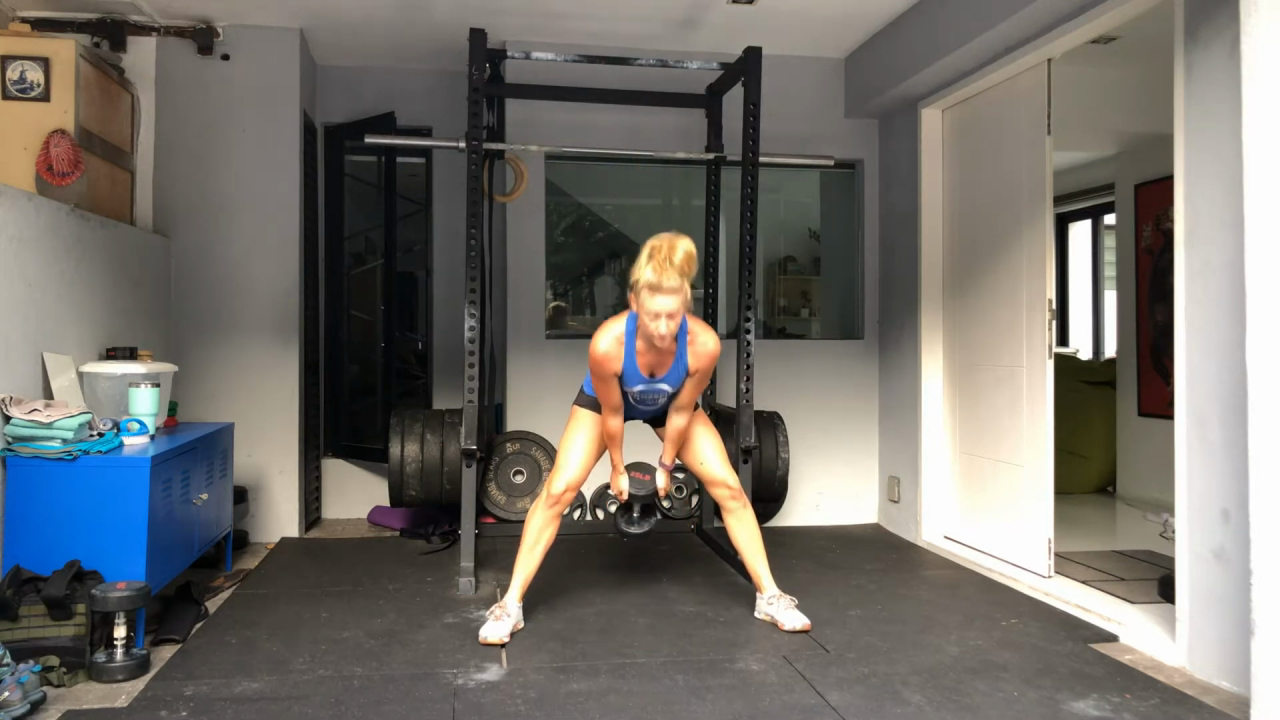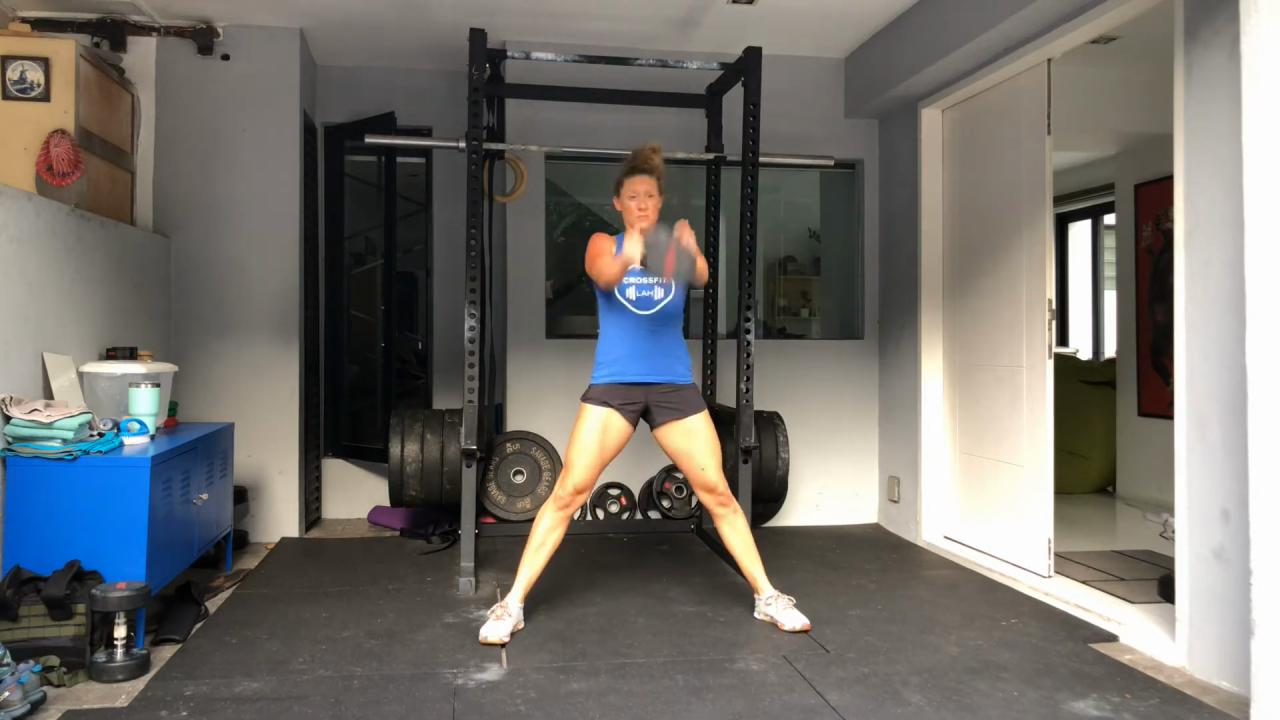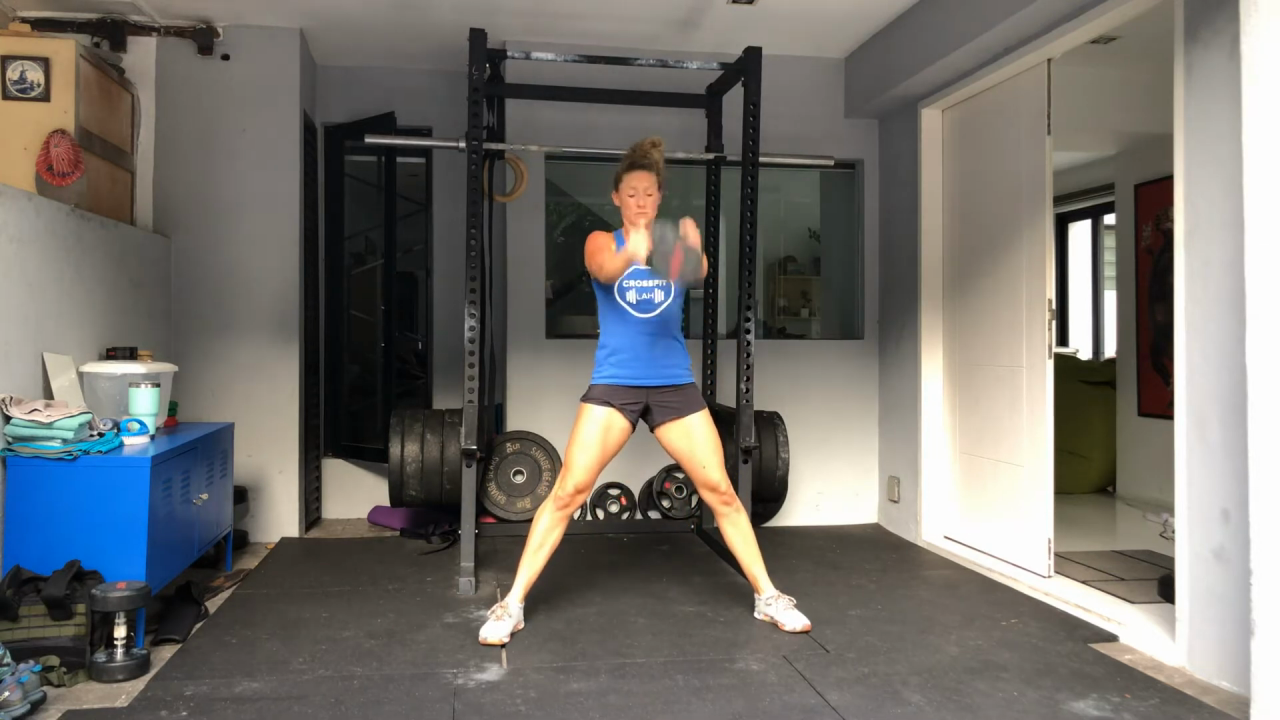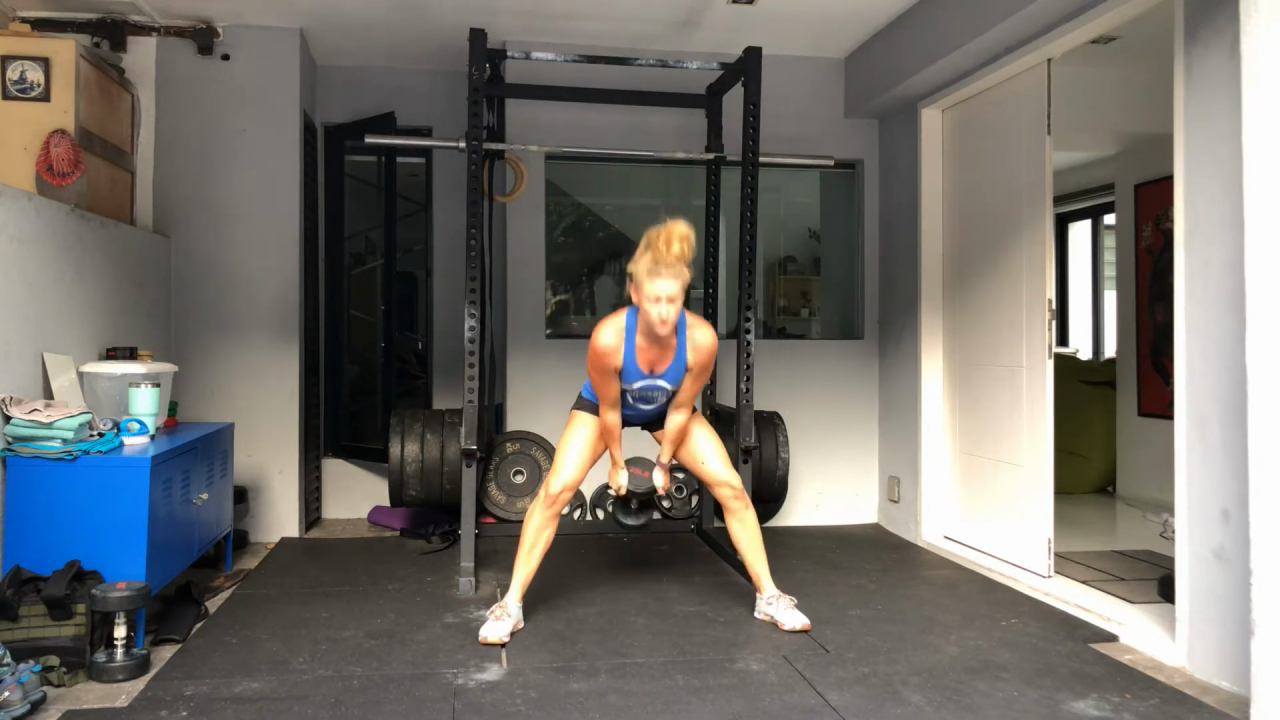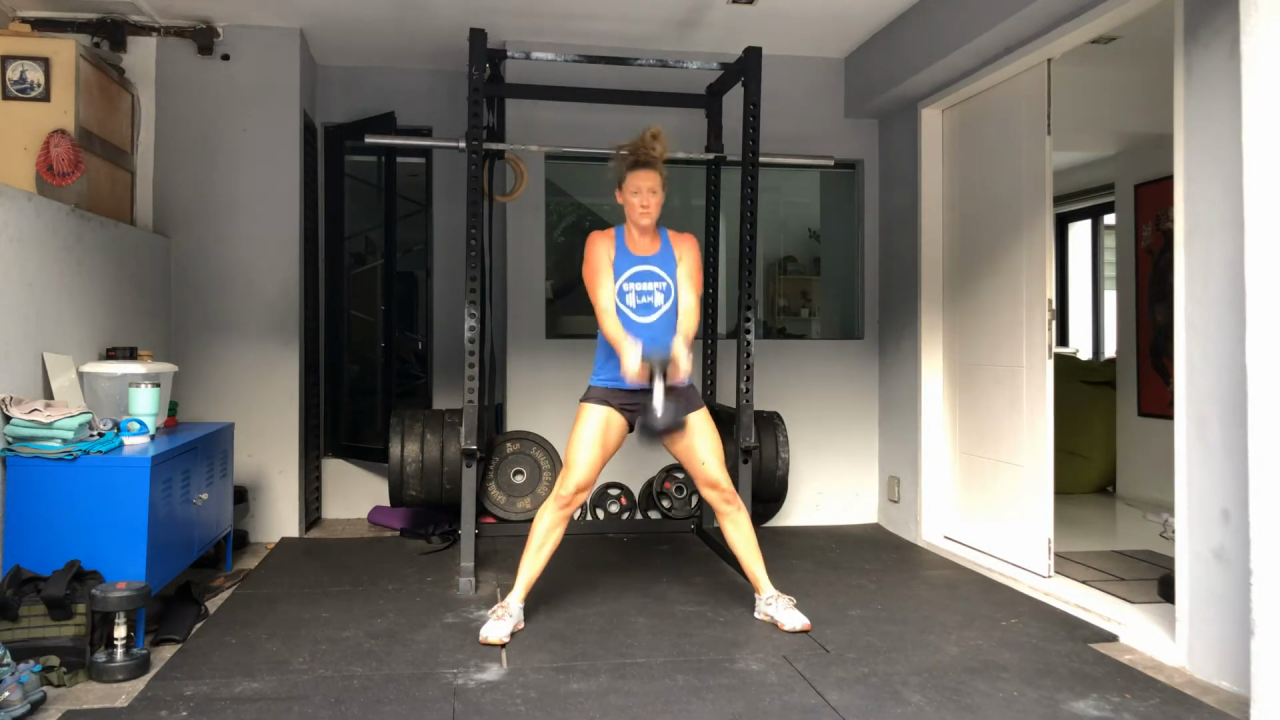
dt=0.5s
person 1, frame 1
left shoulder: (704, 344)
right shoulder: (607, 343)
left elbow: (681, 411)
right elbow: (613, 414)
left wrist: (665, 465)
right wrist: (618, 469)
left hip: (669, 407)
right hip: (602, 403)
left knee: (728, 487)
right knee: (558, 490)
left ankle: (770, 596)
right ankle: (510, 605)
person 1, frame 2
left shoulder: (675, 247)
right shoulder: (602, 244)
left elbow: (700, 272)
right elbow: (603, 276)
left wrist: (687, 254)
right wrist: (625, 256)
left hip: (674, 385)
right hip: (614, 384)
left knee: (717, 494)
right knee: (568, 493)
left ankle: (767, 596)
right ankle: (512, 603)
person 1, frame 3
right shoulder: (601, 243)
left elbow: (699, 267)
right elbow: (606, 268)
left wrist: (689, 245)
right wrist: (631, 249)
left hip: (674, 384)
right hip: (614, 383)
left knee: (720, 493)
right knee: (567, 493)
left ankle: (768, 596)
right ankle: (512, 603)
person 1, frame 4
left shoulder: (702, 339)
right shoulder: (608, 337)
left elbow: (682, 407)
right elbow: (609, 408)
left wrist: (664, 464)
right wrist: (617, 464)
left hip: (667, 412)
right hip: (601, 407)
left knee: (732, 488)
right knee: (554, 491)
left ankle: (768, 595)
right ankle: (510, 605)
person 1, frame 5
left shoulder: (683, 245)
right shoulder: (601, 243)
left elbow: (689, 304)
right elbow: (603, 307)
left wrist: (681, 344)
right wrist: (625, 348)
left hip: (672, 380)
right hip: (612, 385)
left knee: (721, 490)
right knee: (568, 491)
left ankle: (768, 596)
right ankle: (512, 604)
